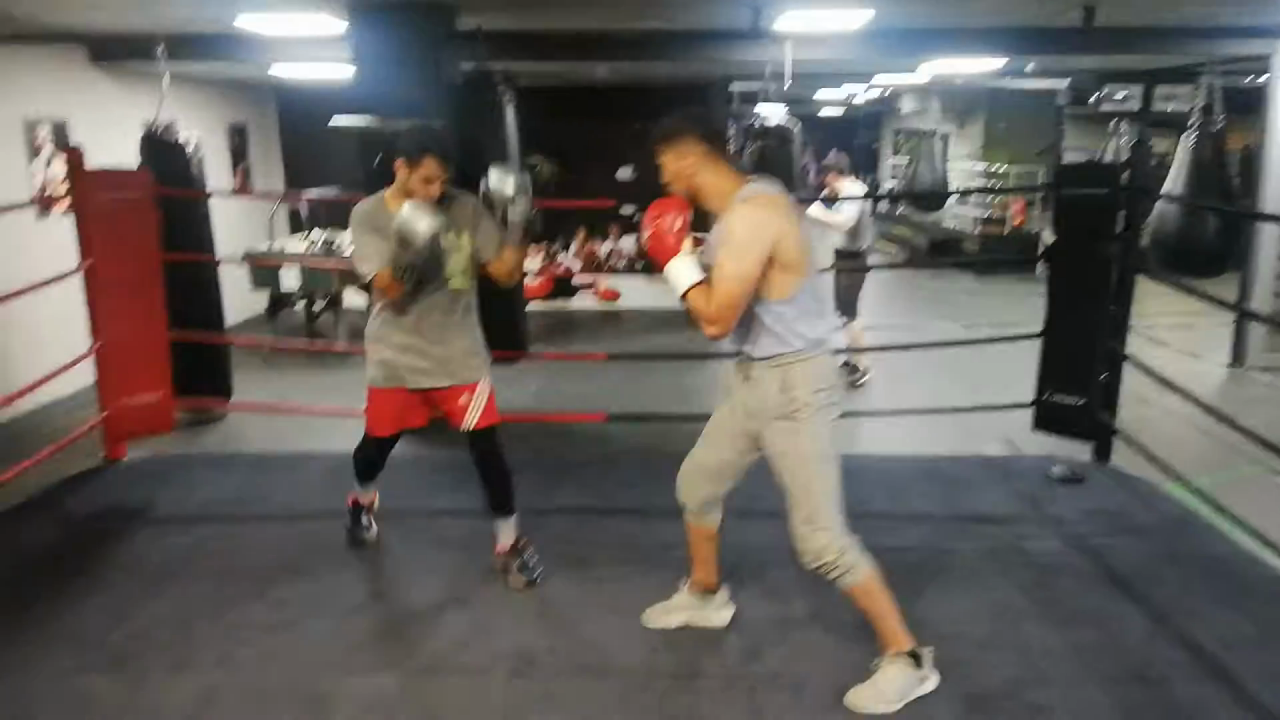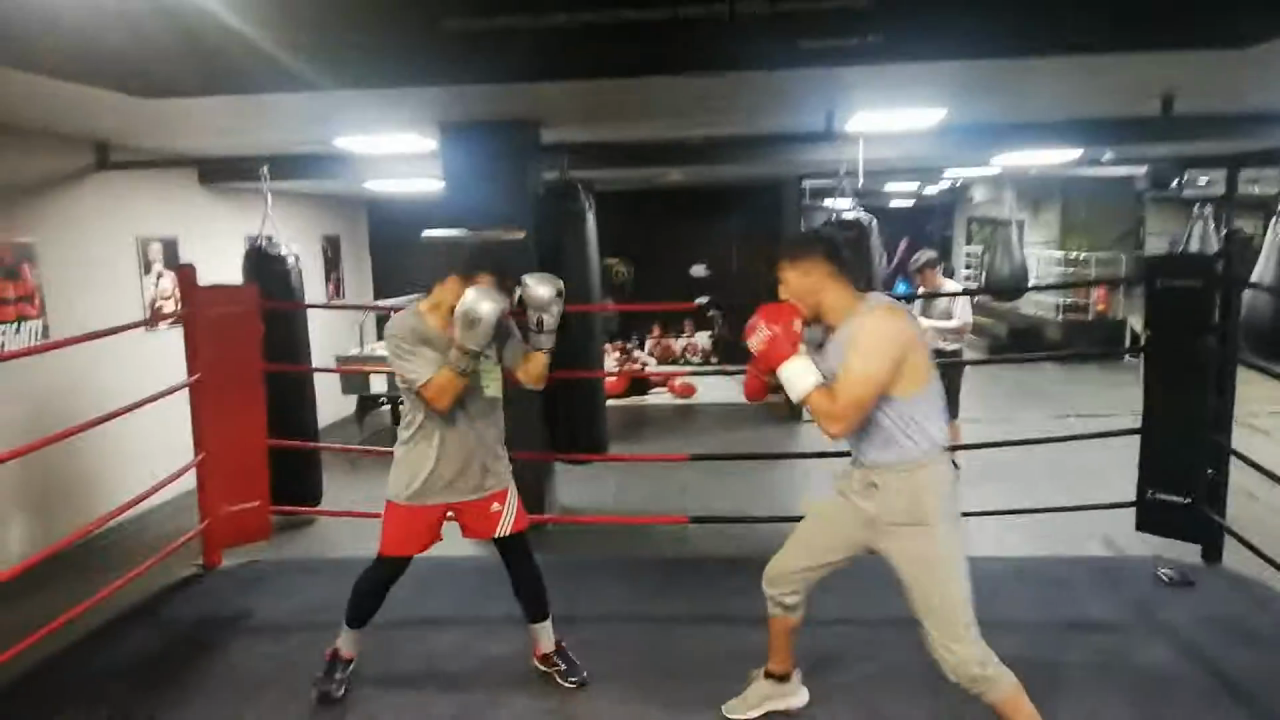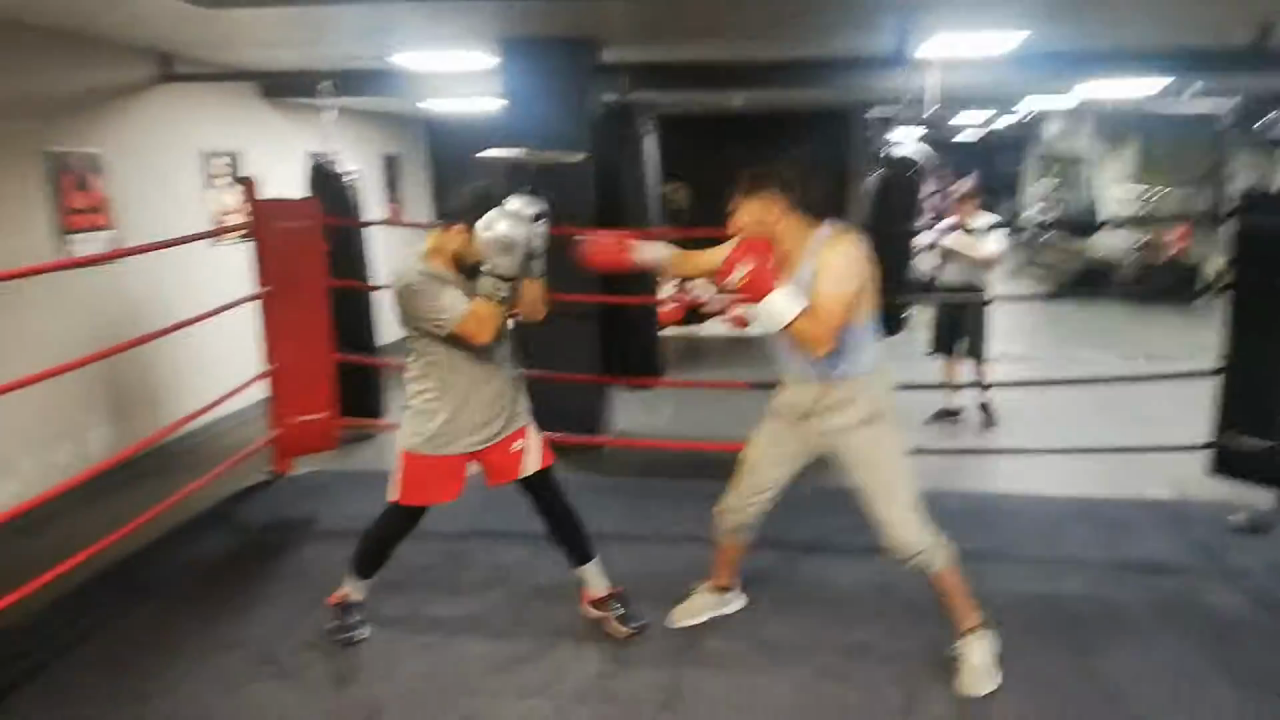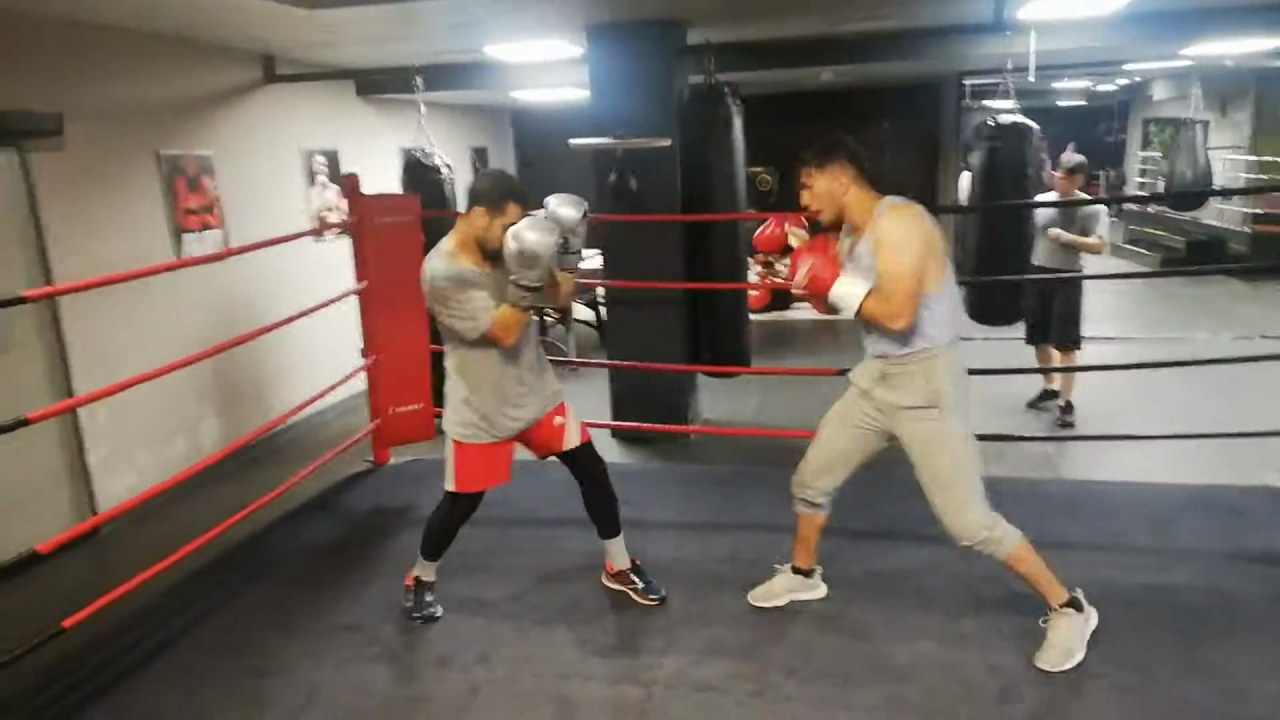
dt=0.7s
person 1, frame 1
left shoulder: (751, 217)
right shoulder: (749, 197)
left elbow: (716, 321)
left wrist: (673, 255)
right wrist: (676, 248)
left hip: (796, 384)
right hip: (755, 376)
left knee: (821, 541)
right knee: (696, 483)
left ankle: (908, 658)
right ankle: (705, 595)
person 1, frame 2
left shoulder: (880, 324)
right shoulder: (836, 328)
left elbow: (839, 420)
left wrist: (787, 356)
right wrist: (777, 363)
left hip: (915, 495)
right hip: (863, 486)
left knee: (960, 653)
right knee: (782, 576)
right ankle: (779, 679)
person 1, frame 3
left shoulder: (841, 248)
right shoulder: (758, 246)
left elbow: (820, 341)
right elbow: (694, 263)
left wrist: (767, 290)
right wrist: (636, 252)
left hip: (858, 403)
right hip: (799, 401)
left knee: (909, 533)
right knee: (737, 509)
left ankle: (972, 633)
right ankle: (722, 590)
person 1, frame 4
left shoulder: (901, 222)
right shoulder: (853, 232)
left elbow: (899, 316)
right elbow: (835, 297)
left wrist: (830, 277)
right wrist: (798, 255)
left hip: (928, 383)
right hip: (876, 379)
left knee: (968, 522)
right knee: (810, 480)
left ankle: (1066, 608)
right ankle: (802, 574)
person 2, frame 1
left shoulder: (466, 208)
right shoulder: (368, 216)
left elbow: (507, 274)
right elbow: (387, 292)
right wrist: (405, 254)
left hip: (459, 356)
right hip: (396, 358)
left knee: (486, 446)
right knee: (378, 441)
left ankle: (509, 543)
right ankle: (363, 499)
person 2, frame 2
left shoulder: (494, 323)
right shoulder: (405, 329)
left elbow: (534, 378)
right elbow: (441, 398)
left wrist: (543, 324)
right wrist: (466, 347)
left hip: (485, 468)
right hip: (423, 473)
left knee: (520, 555)
right knee: (388, 566)
left ankle: (547, 649)
right ankle: (343, 652)
person 2, frame 3
left shoulder: (493, 260)
right shoulder: (417, 279)
left elbow: (533, 311)
right elbow: (481, 332)
left wrist: (528, 254)
right wrist: (497, 271)
left hip: (502, 412)
right hip: (438, 425)
left knee: (551, 499)
right knee: (402, 515)
left ankle: (600, 594)
right ankle: (348, 596)
person 2, frame 4
left shoulder: (507, 248)
right shoulder: (442, 273)
left elbow: (561, 294)
right elbow: (507, 333)
left wrist: (565, 248)
right wrist: (528, 275)
left hip: (535, 392)
right hip: (479, 409)
left knee: (592, 469)
right knee: (461, 502)
left ankle: (620, 568)
right ankle: (421, 578)
person 3, frame 1
left shoulder: (852, 193)
right shoulder: (852, 190)
left elbow: (844, 223)
left wrist: (818, 214)
right wrist: (829, 195)
left hip: (851, 257)
right hip: (847, 255)
left knee: (849, 312)
right knee: (847, 311)
left ankle: (861, 366)
right ankle: (853, 360)
person 3, frame 2
left shoulder: (956, 292)
right shoulder: (921, 292)
left elbow: (964, 325)
left wrist: (929, 323)
left hip: (949, 358)
left knee: (949, 414)
person 3, frame 3
left shoulder: (990, 225)
right shoulder: (945, 225)
left elbow: (990, 257)
right elbow: (919, 246)
left wrist: (960, 245)
left hip: (972, 293)
right hip: (947, 292)
left knee: (975, 352)
right knee: (947, 351)
left ankle: (985, 401)
right ankle: (952, 403)
person 3, frame 4
left shoulder: (1092, 208)
right shoulder: (1039, 201)
left elbow: (1098, 245)
left wrist: (1067, 237)
left hip: (1066, 280)
right hip: (1036, 276)
left knee: (1066, 345)
right knee: (1038, 340)
left ankle: (1066, 403)
right ankle: (1051, 387)
